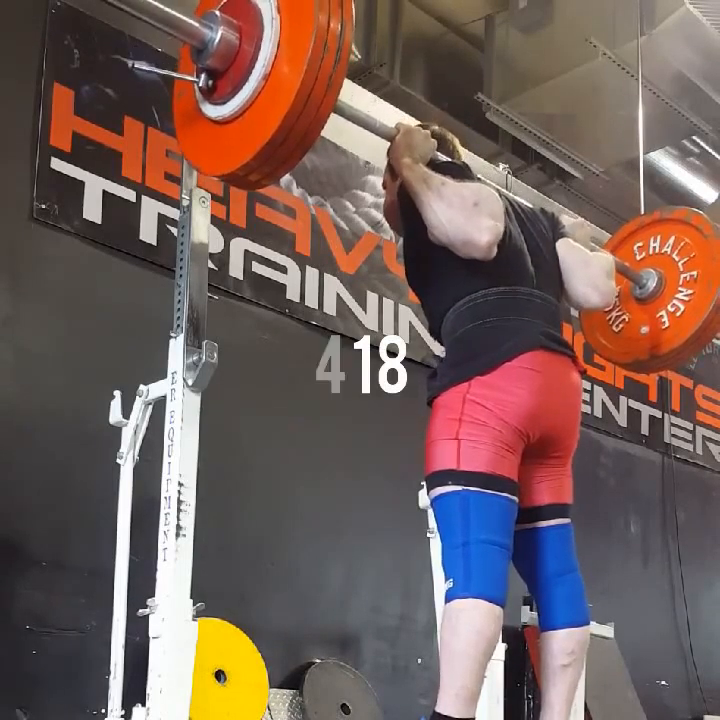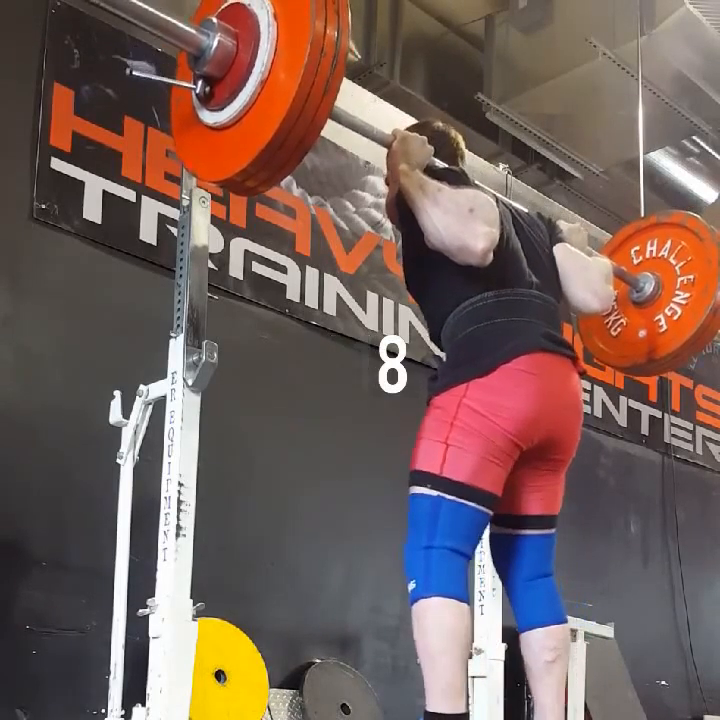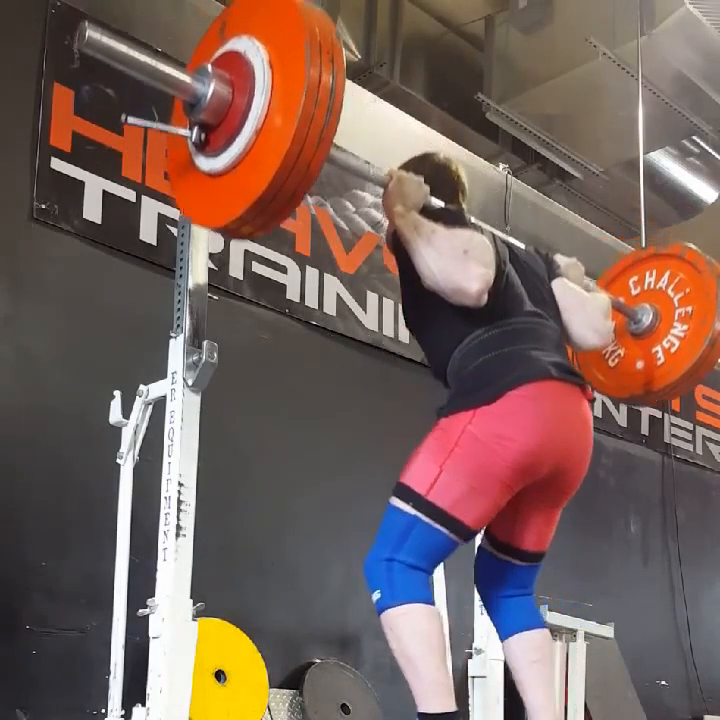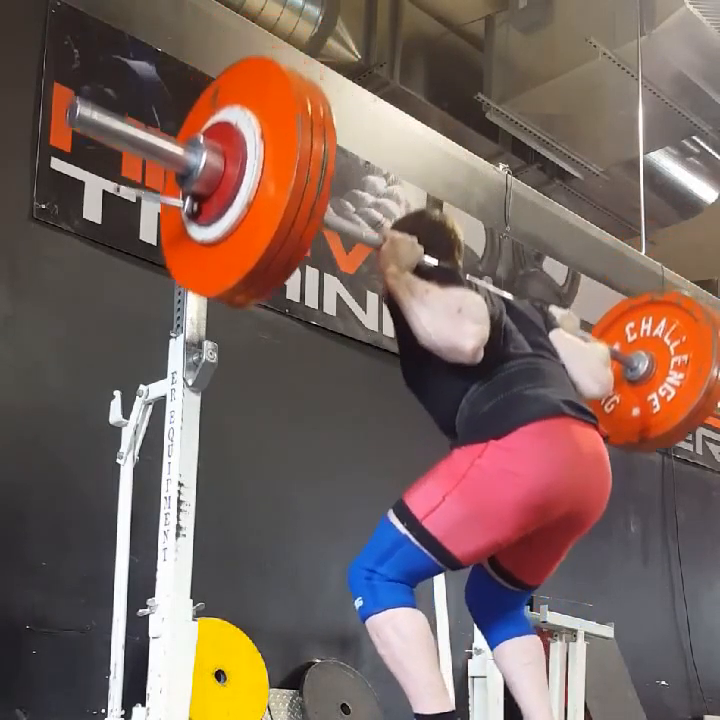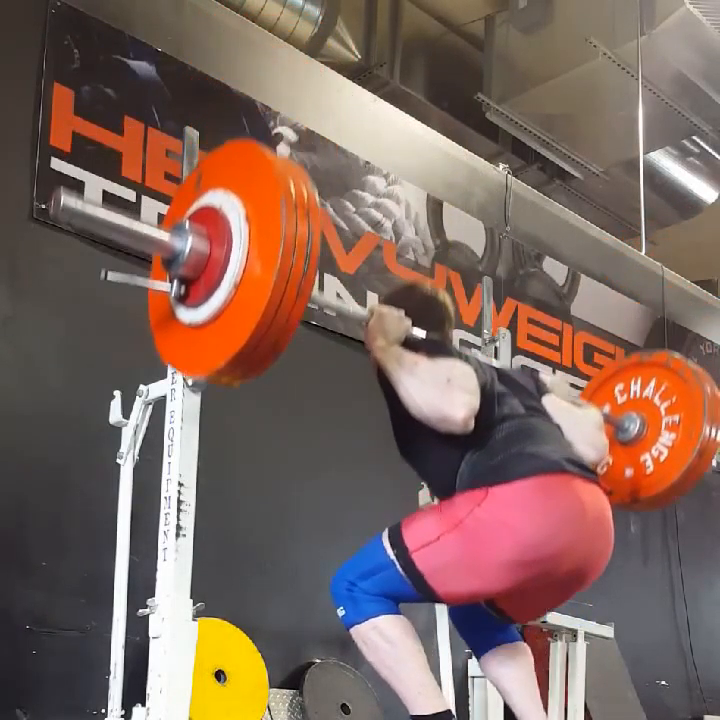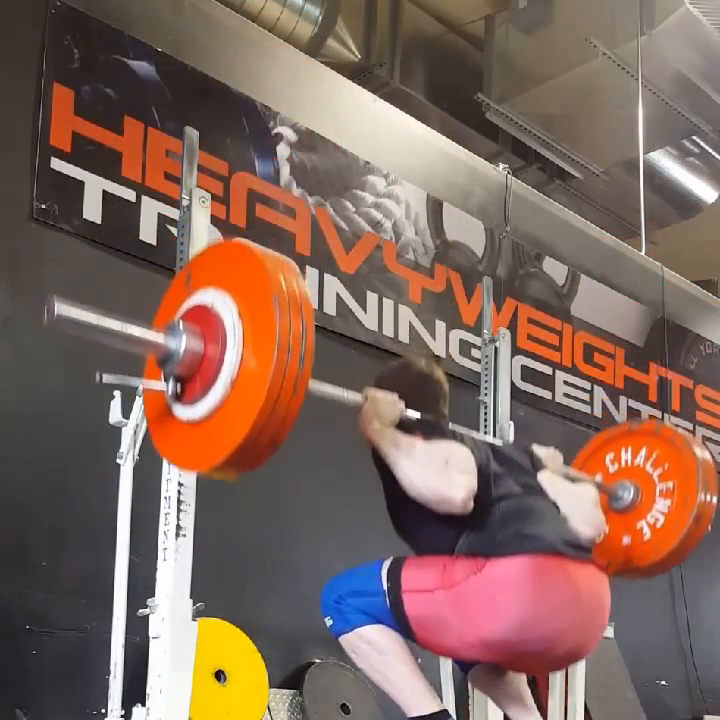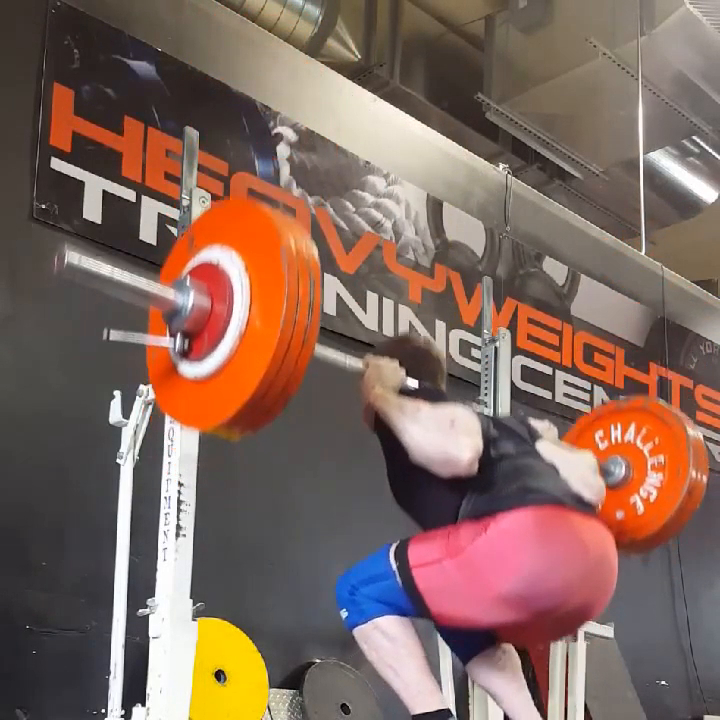
dt=0.4s
person 1, frame 1
left shoulder: (439, 181)
right shoulder: (528, 213)
left elbow: (478, 235)
right elbow: (598, 288)
left wrist: (411, 166)
right wrist: (576, 241)
left hip: (492, 378)
right hip: (557, 384)
left knee: (473, 558)
right knee: (551, 570)
person 1, frame 2
left shoulder: (432, 189)
right shoulder: (524, 218)
left elbow: (474, 240)
right elbow: (597, 294)
left wrist: (406, 171)
right wrist: (573, 246)
left hip: (495, 379)
right hip: (558, 389)
left knee: (433, 555)
right knee: (528, 569)
person 1, frame 3
left shoulder: (432, 228)
right shoulder: (522, 253)
left elbow: (469, 281)
right elbow: (596, 330)
left wrist: (404, 214)
right wrist: (572, 282)
left hip: (508, 408)
right hip: (570, 422)
left knee: (394, 565)
right knee: (504, 582)
person 1, frame 4
left shoulder: (426, 290)
right shoulder: (514, 307)
left elbow: (464, 339)
right elbow: (597, 381)
left wrist: (396, 275)
right wrist: (566, 333)
left hip: (525, 452)
right hip: (588, 465)
left knee: (376, 576)
right knee: (493, 598)
person 1, frame 5
left shoulder: (416, 361)
right shoulder: (505, 375)
left elbow: (455, 409)
right elbow: (594, 447)
left wrist: (384, 348)
right wrist: (561, 400)
left hip: (528, 508)
right hip: (592, 525)
left knee: (357, 587)
right knee: (479, 613)
person 1, frame 6
left shoulder: (411, 442)
right shoulder: (503, 451)
left elbow: (454, 492)
right elbow: (590, 524)
left wrist: (378, 429)
right wrist: (548, 476)
left hip: (527, 591)
right hip: (587, 608)
left knee: (344, 599)
right knee: (460, 624)
person 1, frame 7
left shoulder: (411, 409)
right shoulder: (488, 420)
left elbow: (459, 454)
right elbow: (591, 485)
left wrist: (384, 396)
right wrist: (546, 444)
left hip: (531, 541)
right hip: (593, 568)
left knee: (361, 592)
right knee: (463, 621)
